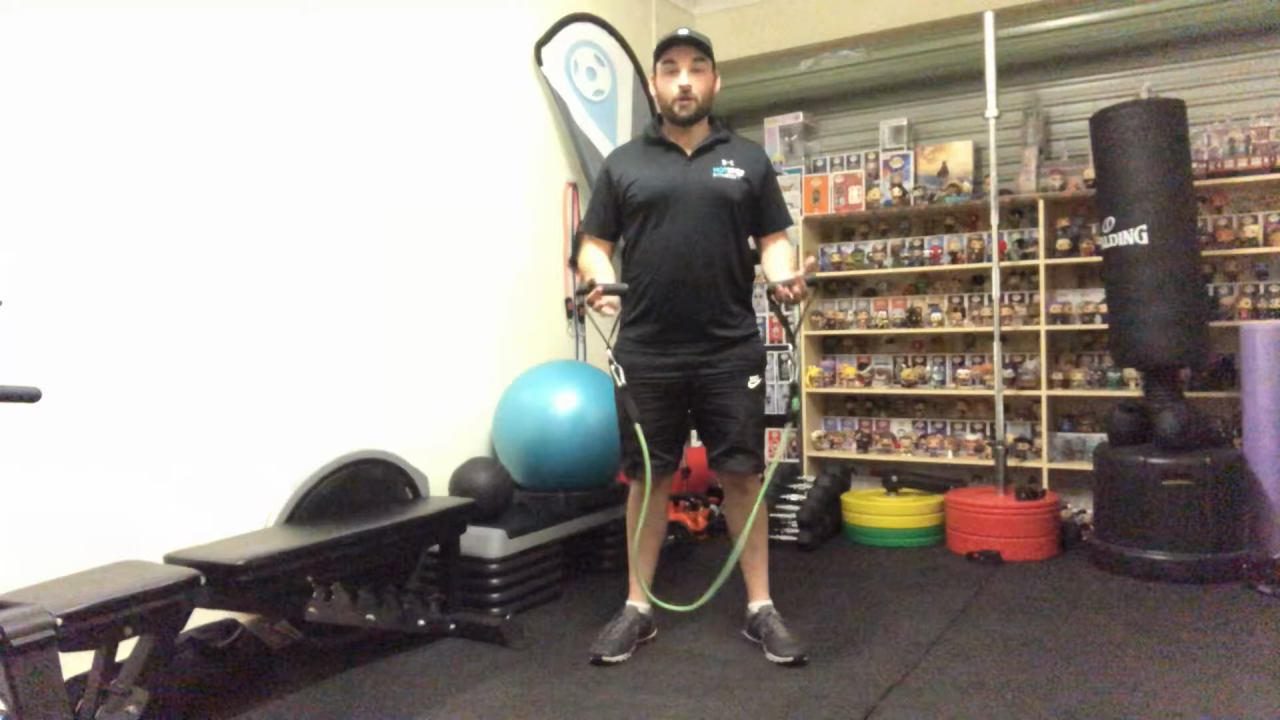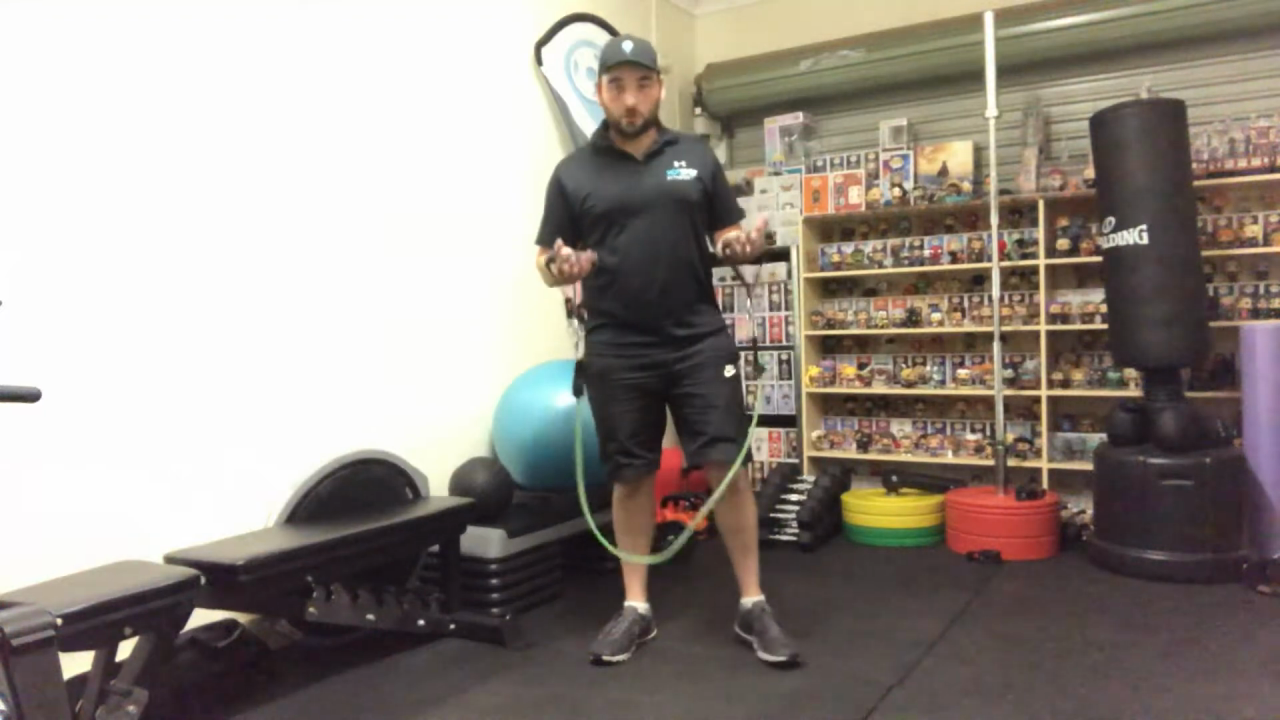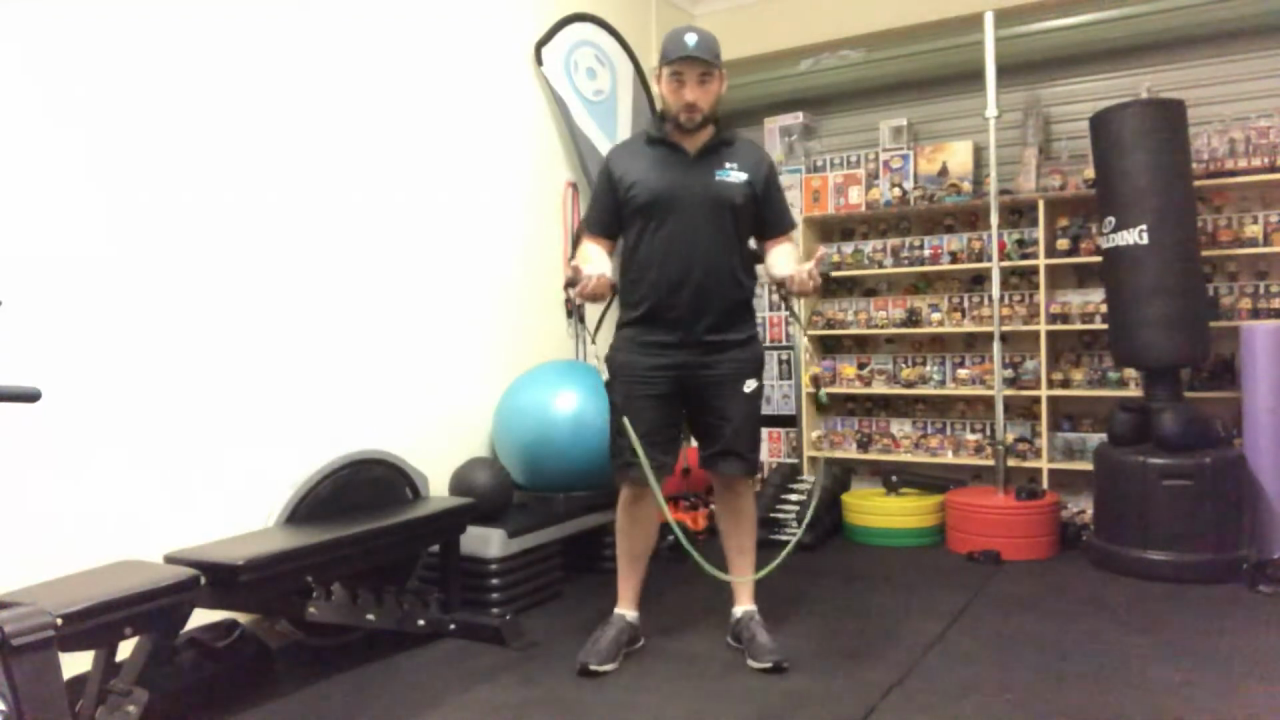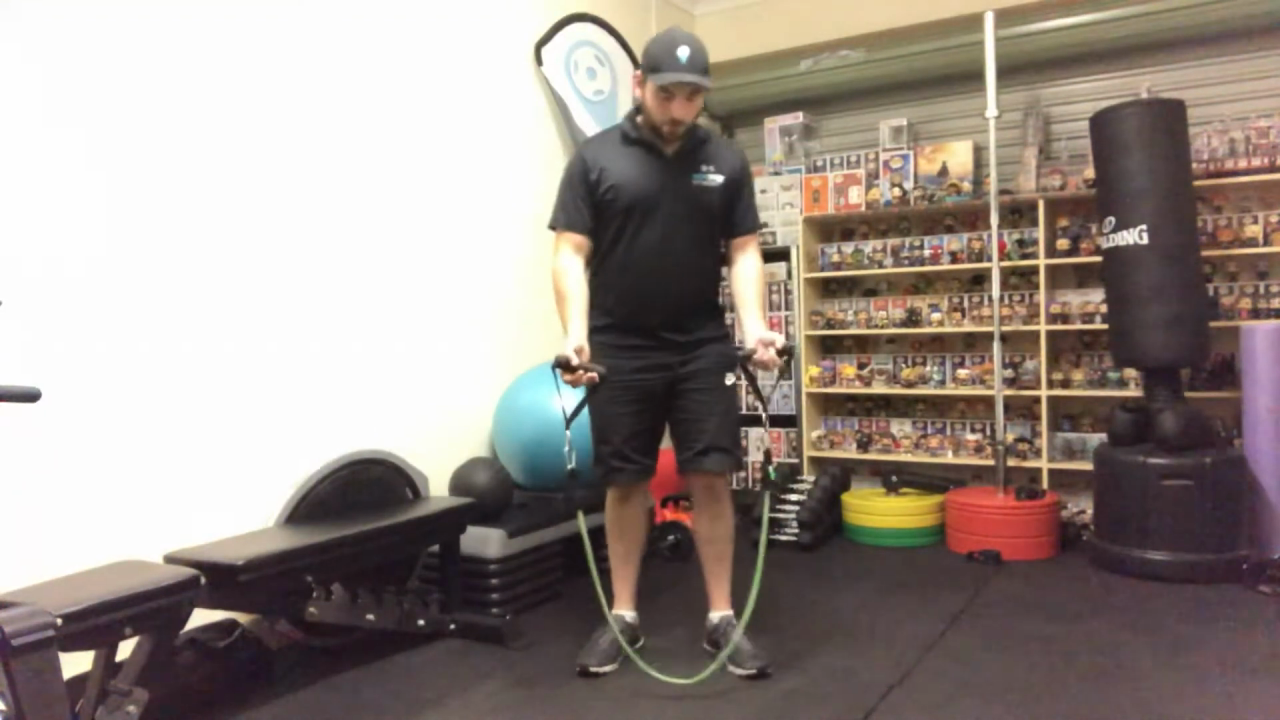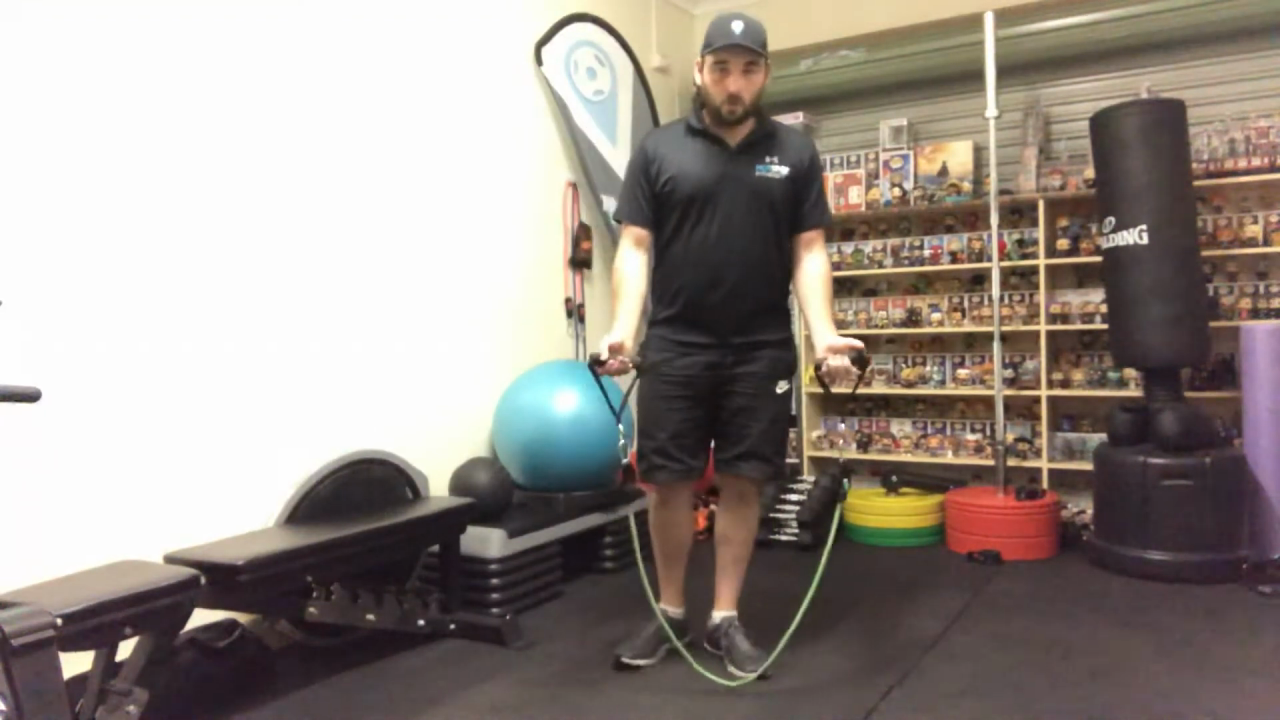
dt=1s
person 1, frame 1
left shoulder: (748, 159)
right shoulder: (623, 163)
left elbow: (773, 239)
right elbow: (595, 244)
left wrist: (784, 277)
right wrist: (599, 282)
left hip: (730, 349)
right hip: (647, 351)
left knee: (742, 473)
right knee: (647, 476)
left ankle: (760, 608)
right ankle: (638, 608)
person 1, frame 2
left shoulder: (696, 156)
right shoulder: (574, 173)
left elbow: (727, 232)
right elbow: (548, 263)
left wrist: (743, 245)
right wrist: (562, 267)
left hip: (700, 340)
right hip: (618, 351)
left knee: (727, 466)
right knee: (631, 476)
left ankle: (753, 605)
right ankle: (636, 608)
person 1, frame 3
left shoulder: (750, 160)
right shoulder: (624, 161)
left elbow: (776, 242)
right elbow: (596, 243)
left wrist: (792, 272)
right wrist: (593, 273)
left hip: (729, 347)
right hip: (643, 347)
left knee: (734, 476)
right knee: (638, 479)
left ankle: (745, 613)
right ankle: (625, 615)
person 1, frame 4
left shoulder: (725, 160)
right shoulder: (595, 157)
left elbow: (743, 251)
right elbow: (571, 251)
left wrist: (754, 327)
right wrist: (576, 332)
left hip: (703, 348)
right hip: (621, 351)
left knee: (710, 479)
right knee: (625, 483)
left ankle: (721, 618)
right ankle: (623, 617)
person 1, frame 5
left shoulder: (794, 152)
right shoulder: (659, 150)
left elbow: (809, 252)
right elbow: (635, 247)
left wrist: (823, 334)
right wrist: (622, 326)
left hip: (760, 349)
right hip: (676, 346)
left knee: (741, 483)
right knee: (669, 482)
left ankle: (725, 620)
right ankle: (670, 613)
